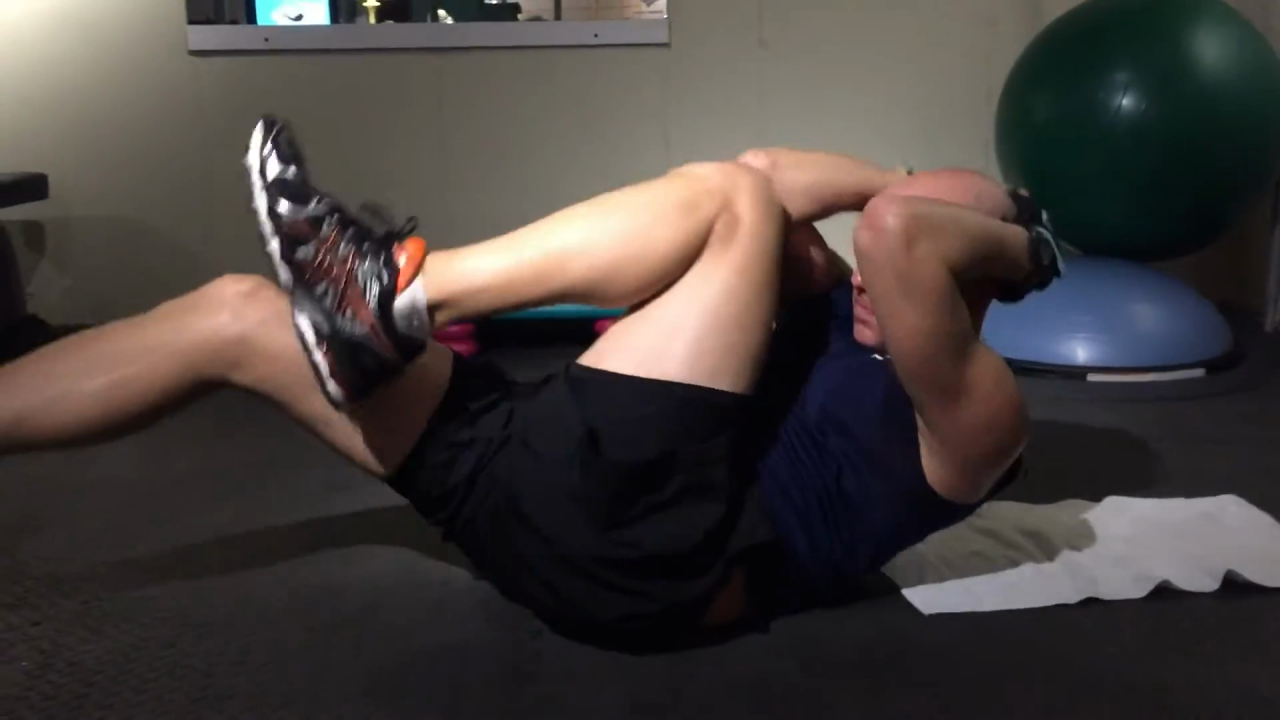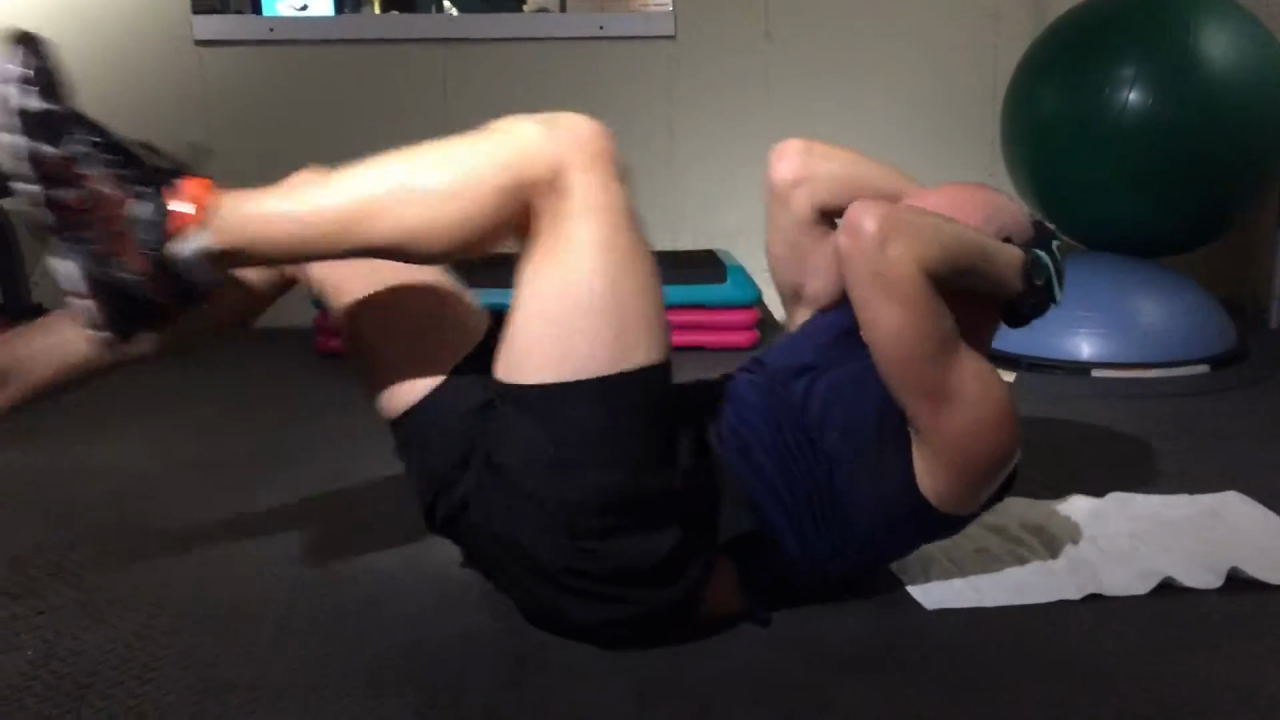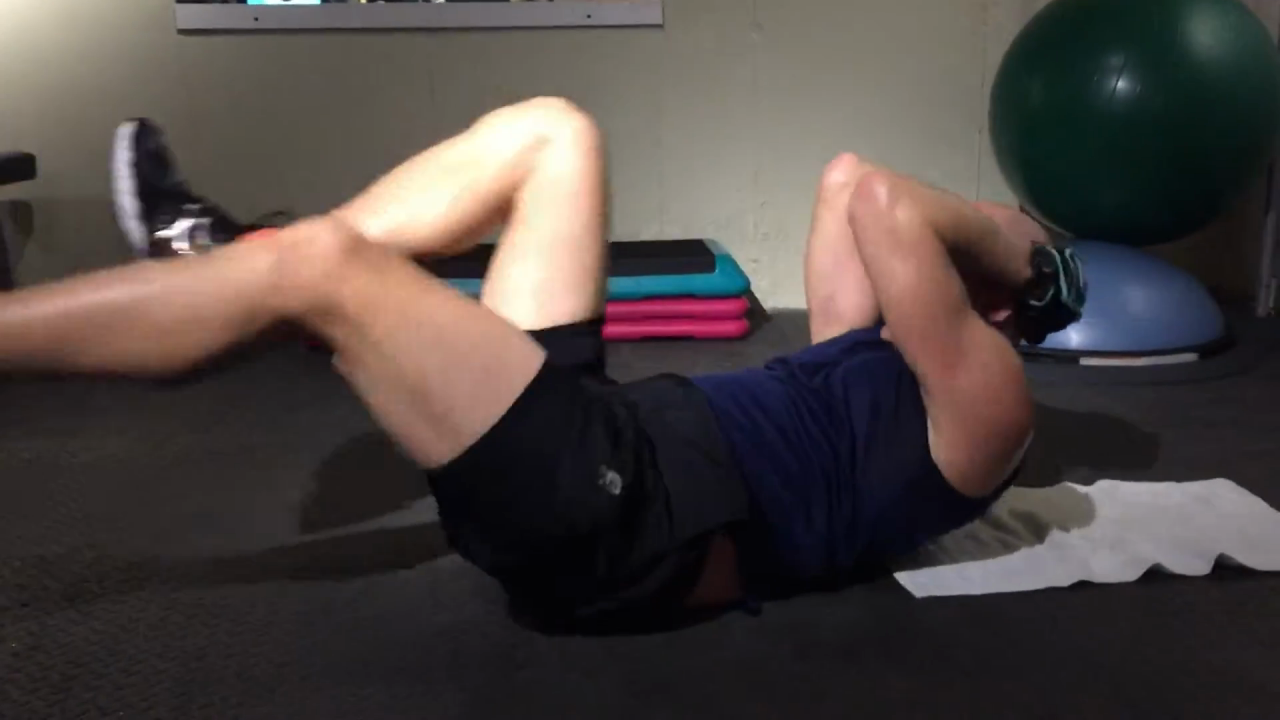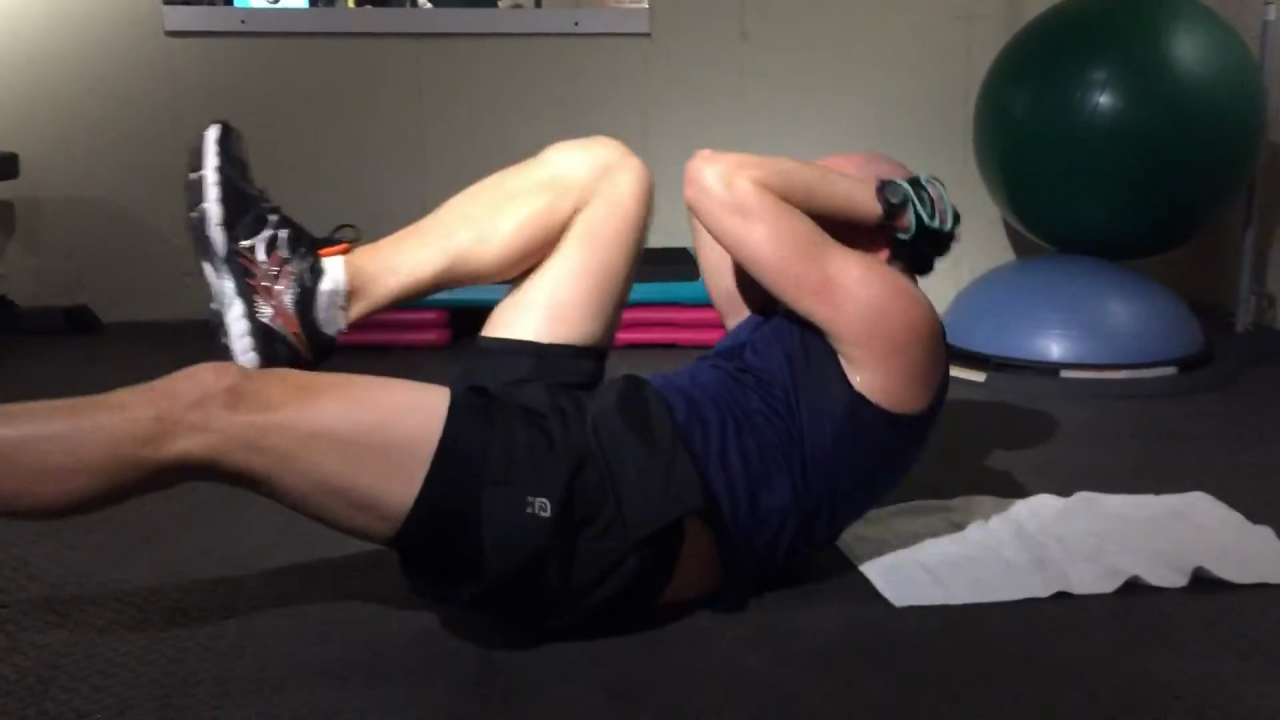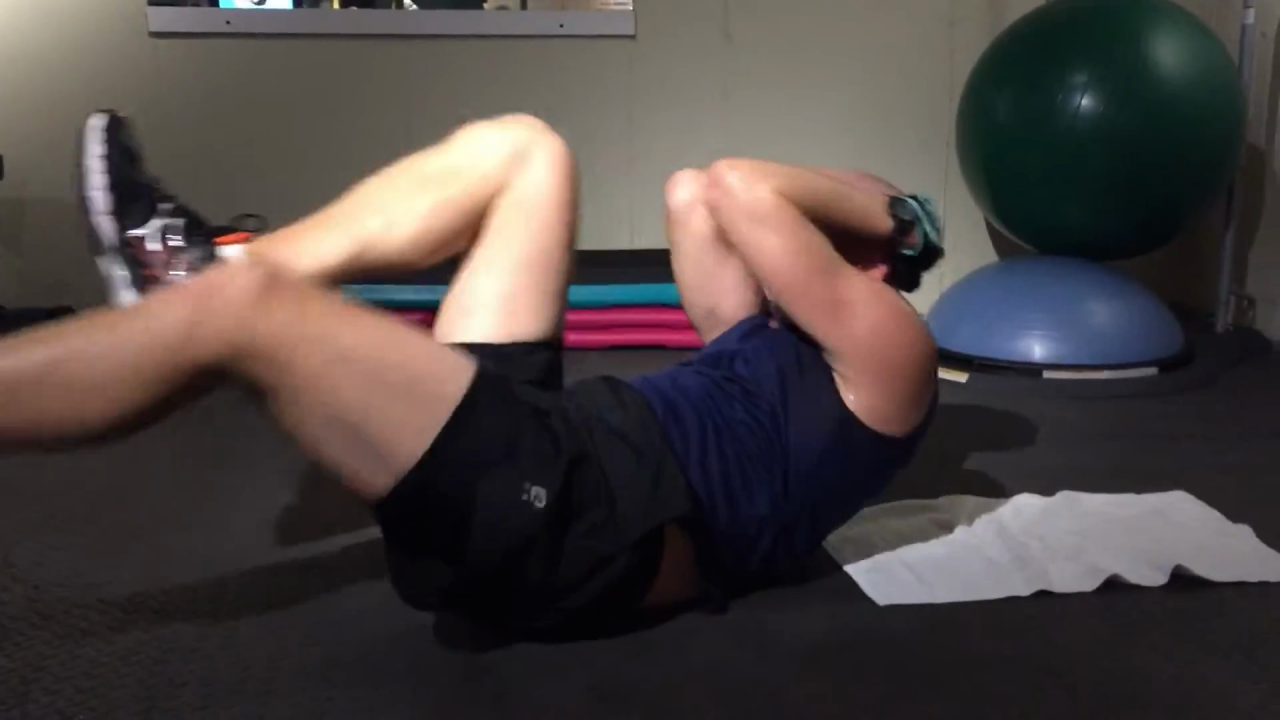
dt=0.4s
person 1, frame 1
left shoulder: (975, 414)
right shoulder: (848, 319)
left elbow: (900, 230)
right elbow: (778, 169)
left wrist: (1009, 243)
right wrist: (914, 187)
left hip: (630, 537)
right hip: (542, 473)
left knee: (725, 199)
right knee: (240, 318)
left ankle: (401, 291)
person 1, frame 2
left shoulder: (970, 421)
right shoulder: (850, 322)
left elbow: (875, 235)
right elbow: (795, 169)
left wrist: (1003, 264)
right wrist: (932, 194)
left hip: (610, 541)
right hip: (533, 480)
left knee: (555, 154)
right knee: (311, 232)
left ankle: (182, 227)
person 1, frame 3
left shoulder: (985, 404)
right shoulder: (875, 347)
left elbow: (884, 203)
right elbow: (846, 180)
left wrist: (1009, 251)
right wrist: (989, 221)
left hip: (613, 526)
right hip: (605, 452)
left knee: (321, 267)
right knee: (550, 132)
right ankle: (214, 264)
person 1, frame 4
left shoulder: (895, 327)
right shoulder: (815, 330)
left elbow: (719, 180)
right elbow: (728, 207)
left wrist: (876, 199)
right wrist: (858, 193)
left hip: (597, 520)
right hip: (559, 435)
left knee: (205, 408)
right knee: (604, 171)
right ankle: (323, 292)
person 1, frame 5
left shoulder: (887, 347)
right shoulder: (782, 341)
left elbow: (739, 190)
right elbow: (689, 197)
left wrist: (873, 212)
right wrist: (857, 208)
left hip: (577, 523)
right hip: (546, 453)
left knee: (237, 320)
right knee: (524, 150)
right ankle: (216, 270)
